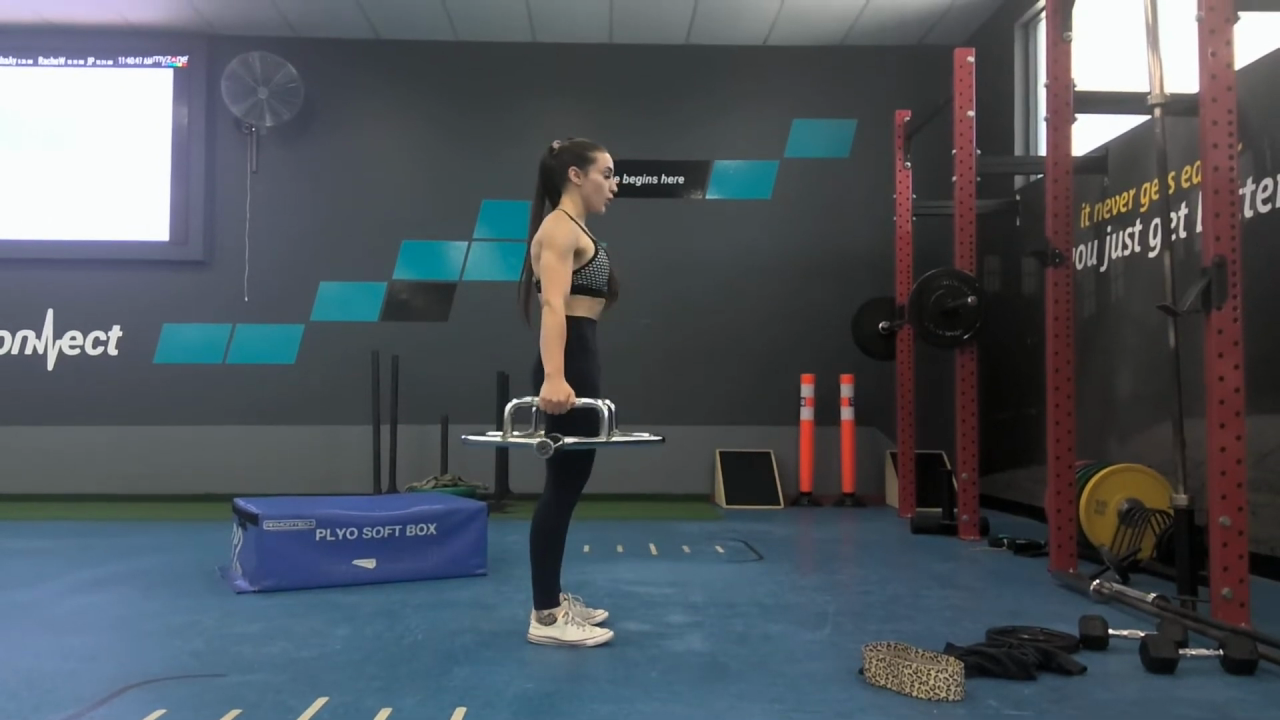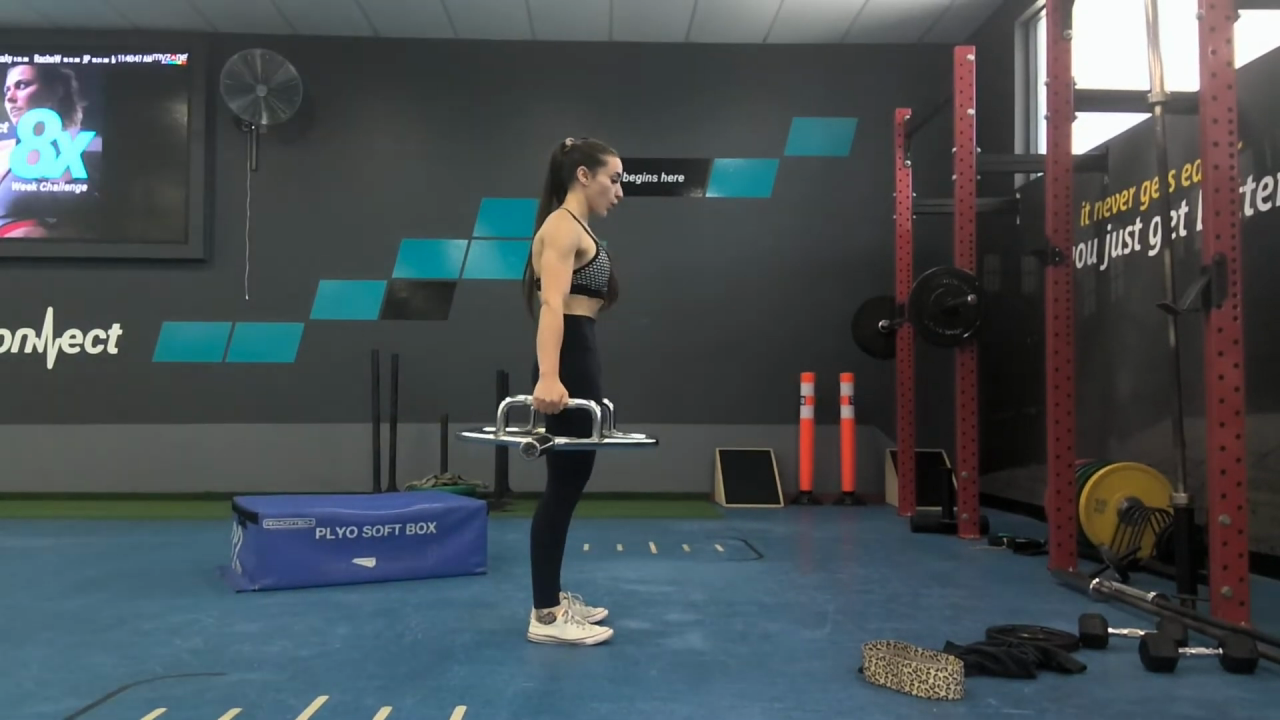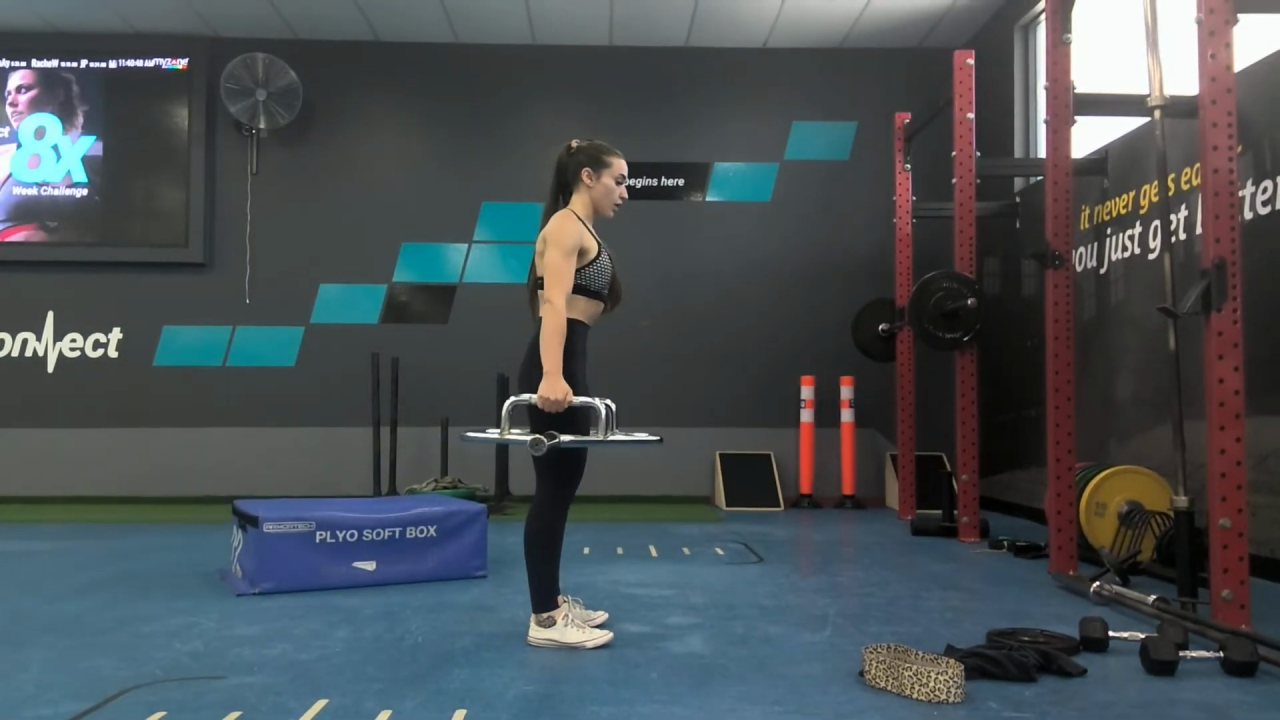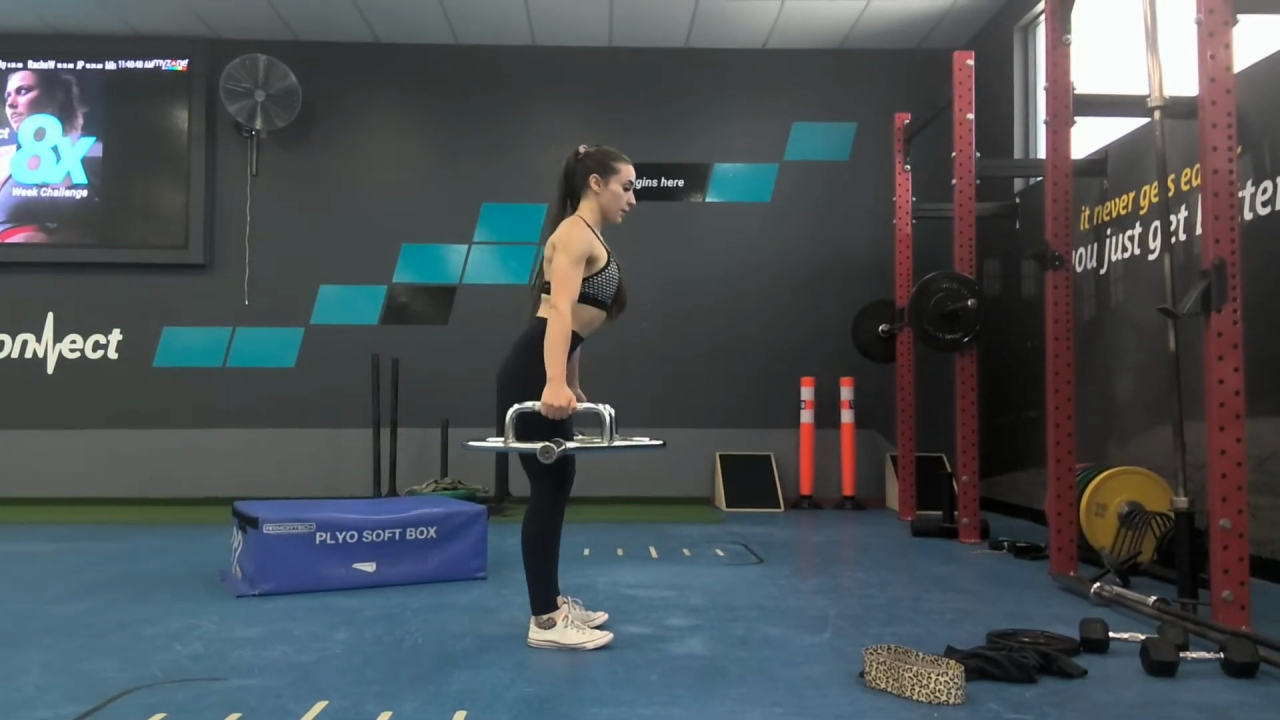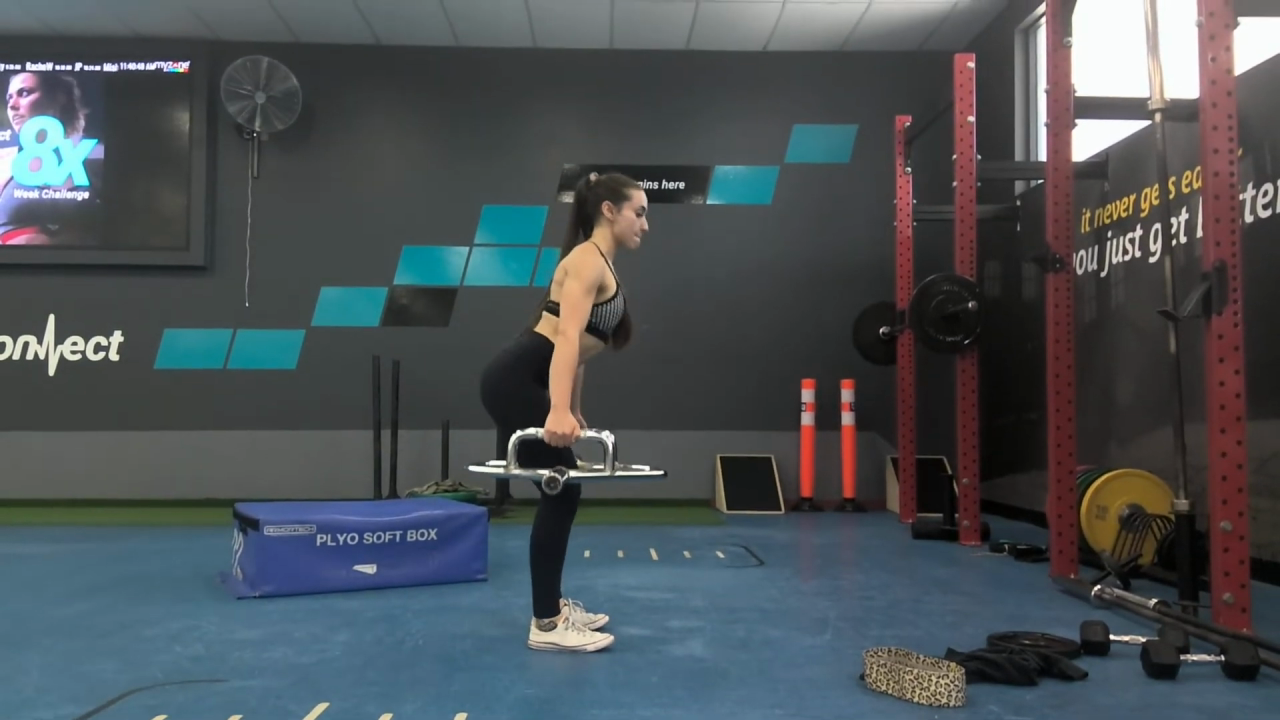
dt=0.4s
person 1, frame 1
left shoulder: (572, 228)
right shoulder: (560, 227)
right elbow: (554, 307)
right wrist: (555, 378)
left hip: (578, 362)
right hip: (570, 362)
left knee: (568, 485)
right knee: (563, 487)
left ankle: (553, 600)
right ankle: (546, 618)
person 1, frame 2
left shoulder: (575, 227)
right shoulder: (563, 227)
right elbow: (552, 306)
right wrist: (548, 377)
left hip: (578, 361)
right hip: (568, 363)
left knee: (570, 482)
right knee: (564, 485)
left ankle: (552, 599)
right ankle: (546, 616)
person 1, frame 3
left shoulder: (580, 230)
right shoulder: (566, 226)
right elbow: (554, 306)
right wrist: (551, 377)
left hip: (566, 366)
right hip: (554, 369)
left knee: (562, 486)
right knee: (554, 488)
left ankle: (552, 602)
right ankle: (545, 620)
person 1, frame 4
left shoulder: (589, 237)
right shoulder: (575, 233)
right elbow: (558, 311)
left wrist: (571, 385)
right wrist: (554, 384)
left hip: (543, 371)
right hip: (532, 372)
left knee: (557, 485)
right knee: (549, 489)
left ankle: (551, 602)
right ankle: (545, 623)
person 1, frame 5
left shoulder: (600, 264)
right shoulder: (589, 261)
left elbow: (578, 345)
right elbow: (567, 337)
left wrist: (572, 411)
right wrist: (558, 411)
left hip: (518, 381)
right hip: (514, 381)
left knee: (562, 491)
right knee: (560, 492)
left ankle: (553, 605)
right ankle: (547, 624)
